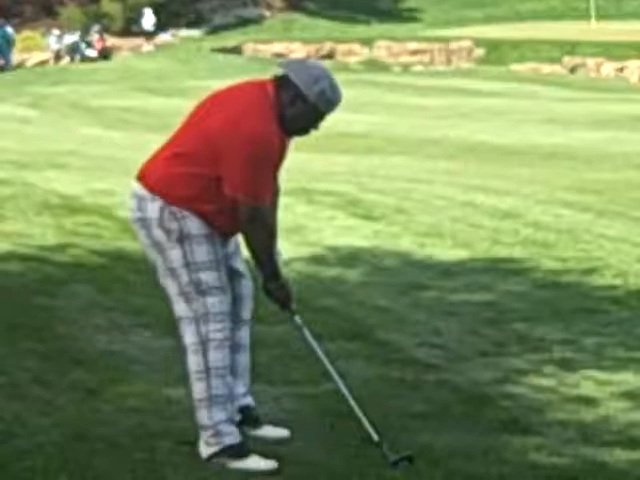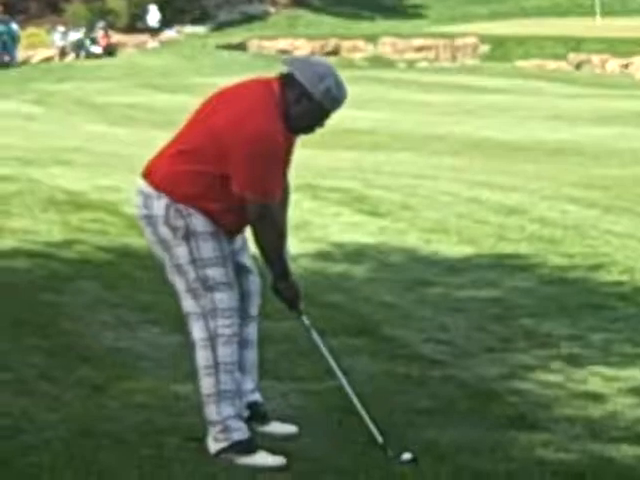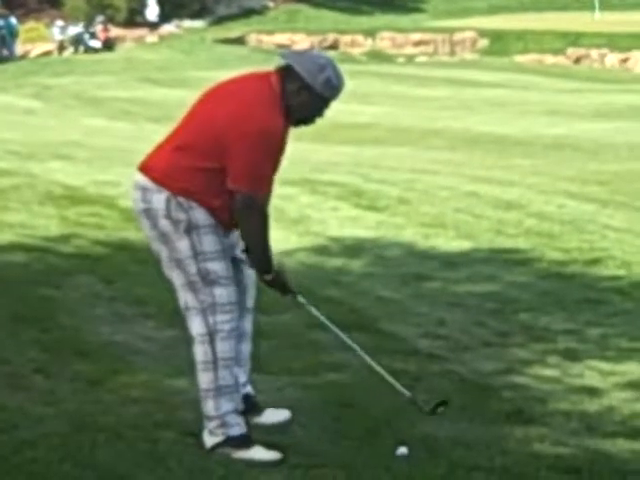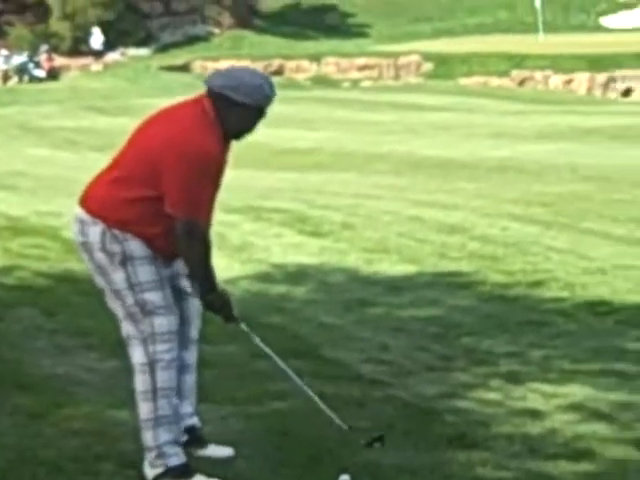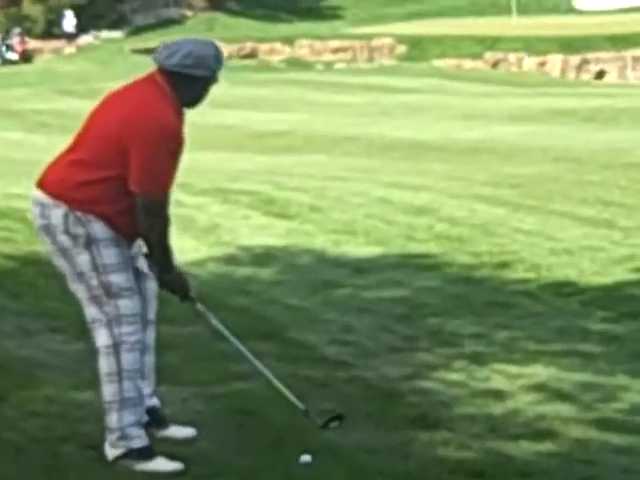
dt=0.3s
person 1, frame 1
left shoulder: (266, 103)
right shoulder: (253, 128)
left elbow: (267, 188)
right elbow: (251, 214)
left wrist: (272, 255)
right wrist: (272, 276)
left hip: (201, 210)
right hip: (171, 211)
left knee: (237, 303)
right knee: (209, 320)
left ankle: (237, 408)
right ankle: (218, 439)
person 1, frame 2
left shoulder: (273, 103)
right shoulder: (260, 128)
left elbow: (276, 187)
right elbow: (260, 213)
left wrist: (281, 256)
right wrist: (282, 276)
left hip: (207, 208)
right hip: (176, 209)
left knee: (244, 300)
right knee: (217, 316)
left ankle: (245, 405)
right ankle: (227, 435)
person 1, frame 3
left shoulder: (267, 93)
right shoulder: (259, 120)
left elbow: (255, 191)
right elbow: (249, 205)
left wrist: (258, 255)
right wrist: (266, 267)
left hip: (196, 200)
right hip: (173, 201)
left knee: (238, 291)
right knee: (216, 310)
left ankle: (237, 398)
right ankle: (223, 429)
person 1, frame 4
left shoulder: (198, 120)
right shoulder: (197, 146)
left elbow: (189, 222)
right elbow: (189, 230)
left wrist: (197, 278)
right wrist: (209, 288)
left hip: (140, 234)
right hip: (113, 236)
left knee: (184, 326)
right knee: (157, 341)
left ankle: (183, 429)
person 1, frame 5
left shoulder: (151, 94)
right shoulder: (158, 121)
left elbow: (146, 200)
right elbow: (150, 208)
left wrist: (154, 259)
right wrist: (166, 267)
left hip: (97, 213)
right hip: (74, 216)
left knee: (140, 306)
right knee: (120, 322)
left ankle: (144, 411)
right ankle: (125, 441)
